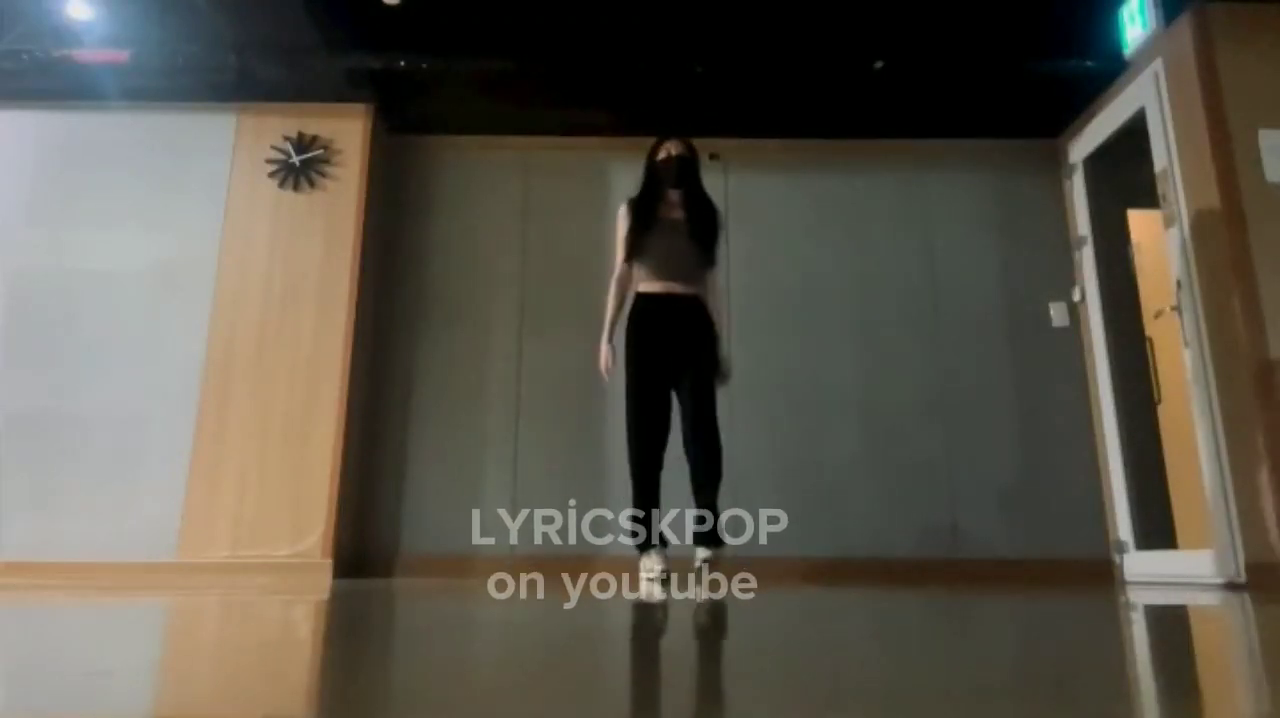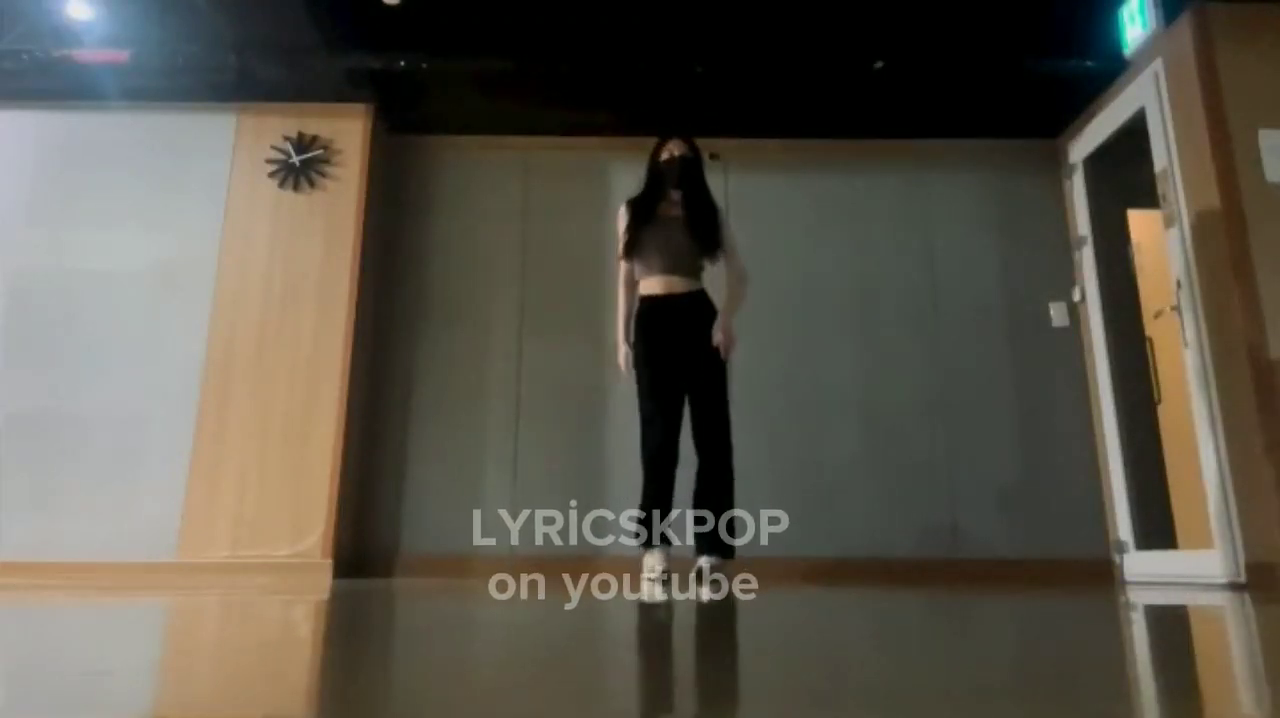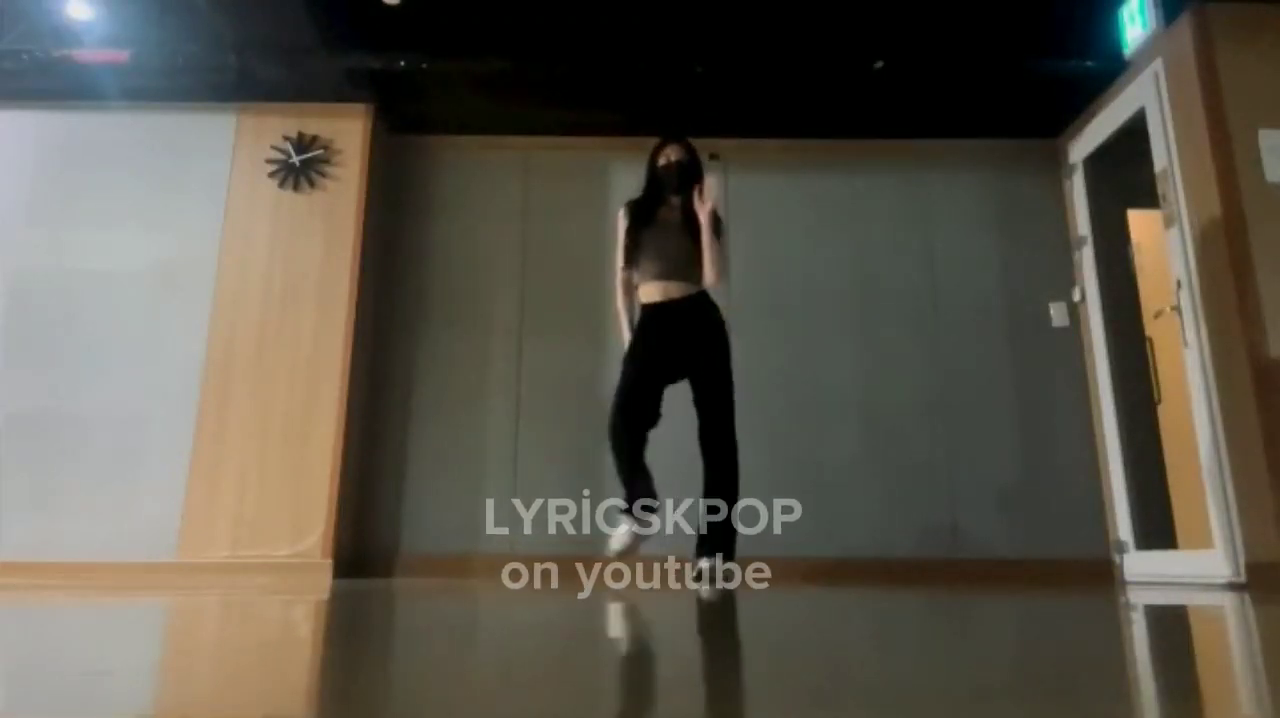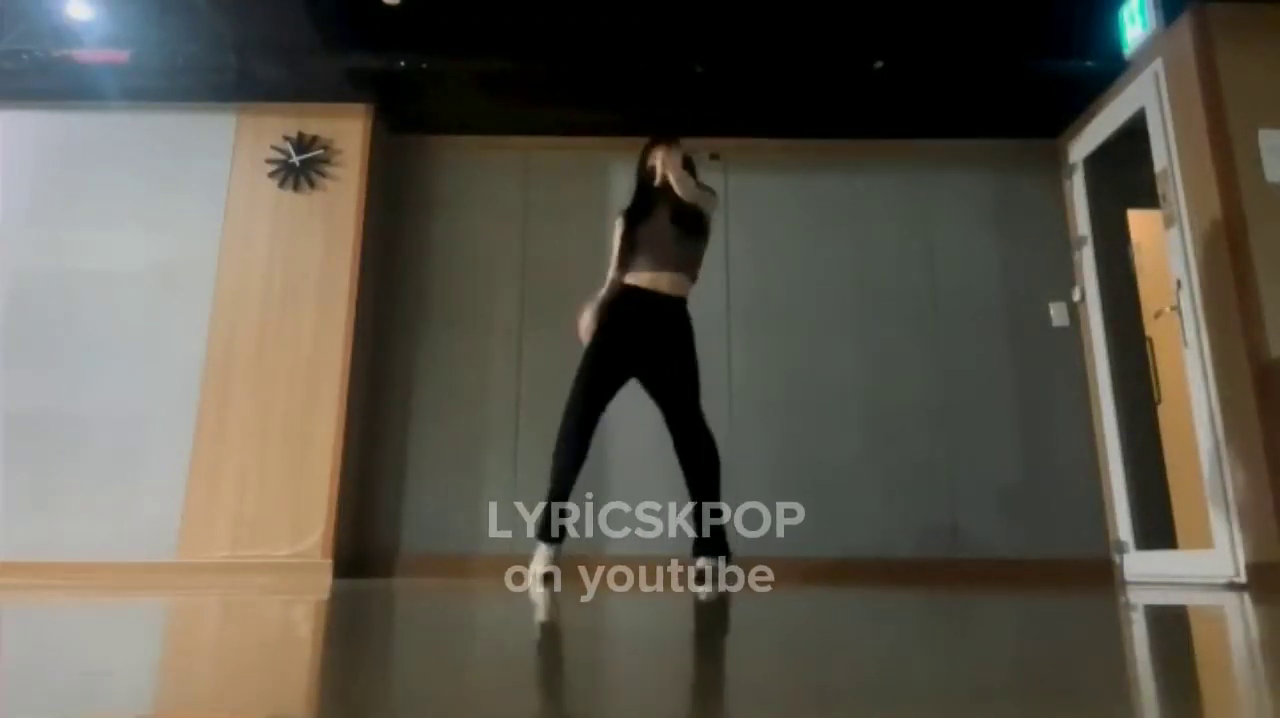
dt=0.2s
person 1, frame 1
left shoulder: (705, 215)
right shoulder: (633, 212)
left elbow: (710, 282)
right elbow: (621, 274)
left wrist: (720, 343)
right wrist: (607, 336)
left hip: (693, 322)
right hip: (647, 319)
left knee: (700, 425)
right knee: (646, 431)
left ankle: (706, 539)
right ankle: (650, 545)
person 1, frame 2
left shoulder: (707, 214)
right shoulder: (634, 211)
left elbow: (736, 274)
right elbow: (626, 276)
left wrist: (726, 319)
right wrist: (623, 335)
left hip: (700, 319)
right hip: (653, 320)
left knee: (712, 433)
right knee: (658, 431)
left ankle: (711, 549)
right ankle: (654, 543)
person 1, frame 3
left shoulder: (705, 216)
right shoulder: (632, 214)
left elbow: (714, 275)
right elbow: (624, 281)
left wrist: (705, 220)
right wrist: (628, 336)
left hip: (701, 324)
right hip: (654, 325)
left knee: (718, 435)
right knee: (625, 423)
left ankle: (713, 551)
right ankle: (639, 510)
person 1, frame 4
left shoulder: (701, 202)
right shoulder: (630, 216)
left elbow: (685, 190)
right elbow: (613, 277)
left wrist: (674, 168)
right wrist: (594, 306)
left hip: (670, 320)
right hip: (622, 316)
left knee: (692, 436)
right knee: (575, 425)
left ankle: (710, 551)
right ankle: (549, 539)
